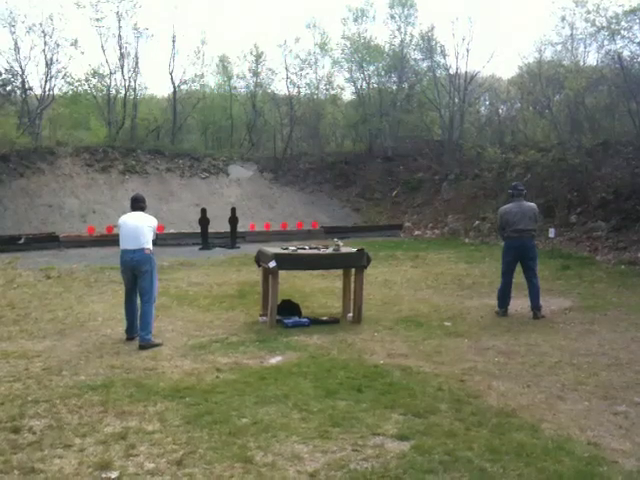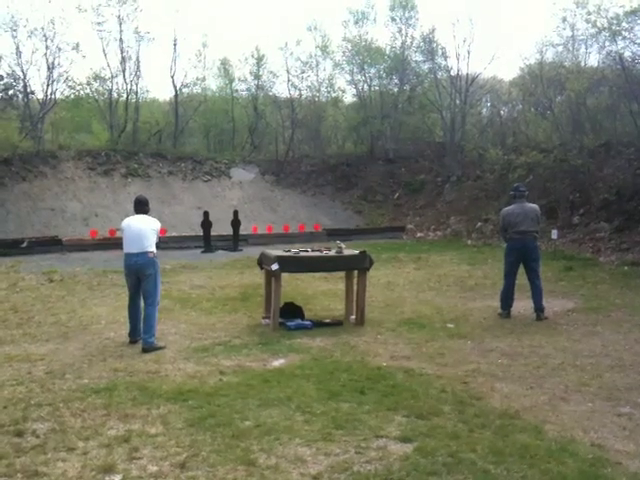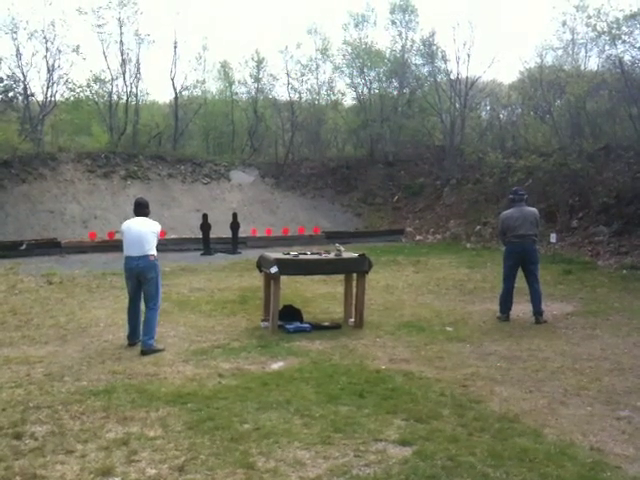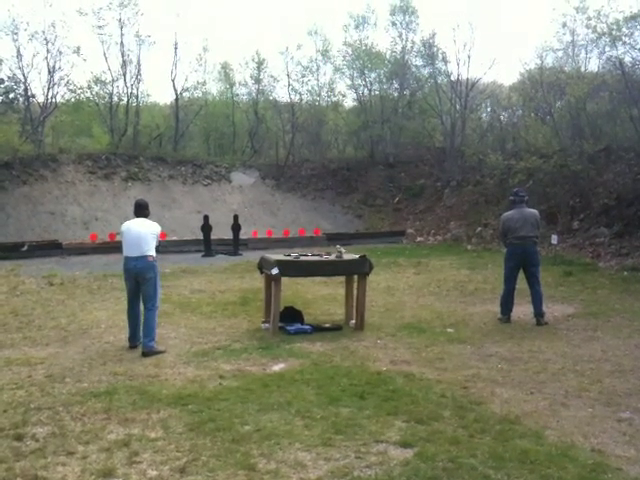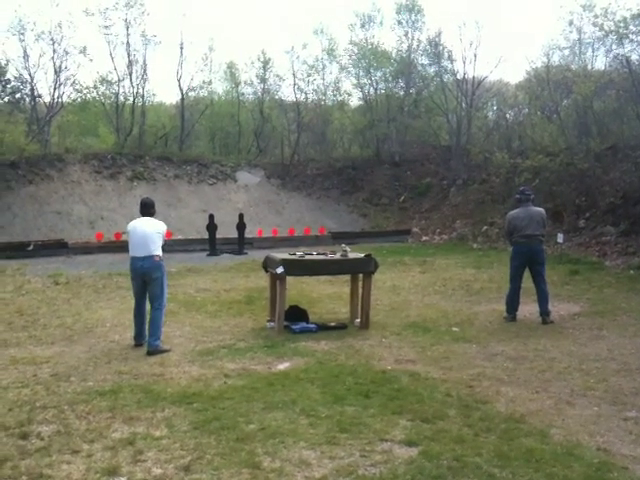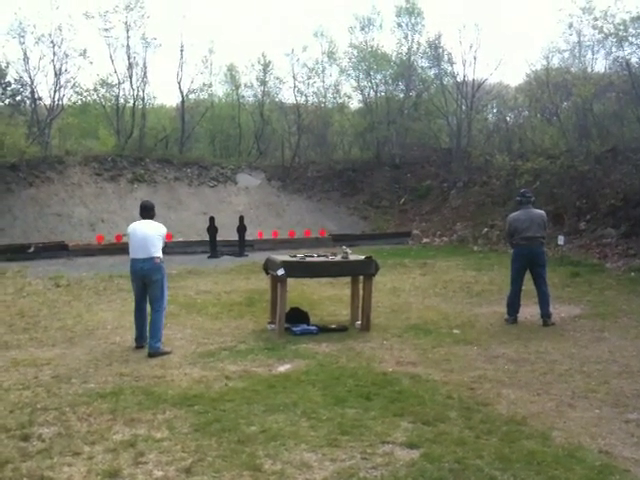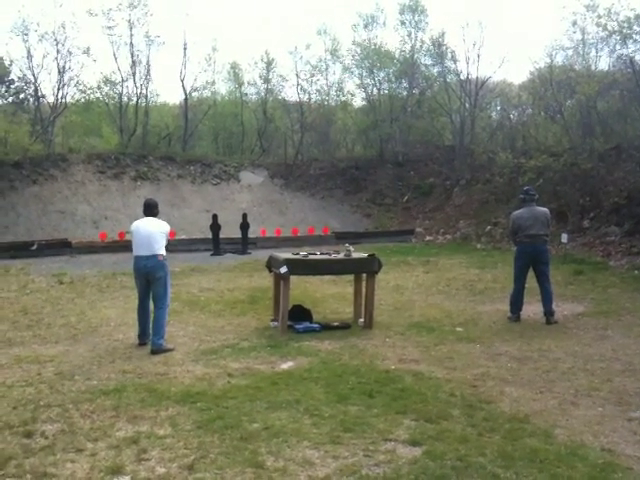
dt=0.5s
person 1, frame 1
left shoulder: (122, 220)
right shoulder: (151, 220)
left elbow: (123, 237)
left hip: (125, 257)
right hip: (144, 257)
left knee: (130, 295)
right knee: (147, 298)
left ankle: (131, 332)
right ankle: (145, 339)
person 1, frame 2
left shoulder: (125, 223)
right shoulder: (154, 223)
left elbow: (126, 240)
left hip: (129, 260)
right hip: (147, 260)
left knee: (133, 298)
right knee: (151, 301)
left ankle: (134, 335)
right ankle: (148, 342)
person 1, frame 3
left shoulder: (125, 226)
right shoulder: (155, 225)
left elbow: (126, 243)
left hip: (130, 263)
right hip: (148, 263)
left knee: (133, 301)
right knee: (152, 305)
left ankle: (133, 338)
right ankle: (147, 344)
person 1, frame 4
left shoulder: (125, 226)
right shoulder: (154, 227)
left elbow: (125, 244)
left hip: (129, 264)
right hip: (147, 264)
left knee: (132, 303)
right knee: (151, 305)
left ankle: (134, 340)
right ankle: (148, 345)
person 1, frame 5
left shoulder: (131, 226)
right shoulder: (160, 226)
left elbow: (132, 243)
left hip: (135, 264)
right hip: (154, 264)
left knee: (139, 302)
right knee: (157, 305)
left ankle: (139, 338)
right ankle: (154, 344)
person 1, frame 6
left shoulder: (131, 228)
right shoulder: (160, 228)
left elbow: (132, 246)
left hip: (135, 266)
right hip: (154, 265)
left knee: (139, 304)
right knee: (158, 306)
left ankle: (140, 340)
right ankle: (155, 346)
person 1, frame 7
left shoulder: (134, 226)
right shoulder: (164, 226)
left elbow: (135, 244)
left hip: (139, 263)
right hip: (157, 263)
left knee: (143, 301)
right knee: (161, 304)
left ankle: (143, 337)
right ankle: (157, 343)
person 2, frame 1
left shoulder: (504, 210)
right shoulder: (533, 208)
left elbow: (500, 229)
right elbow: (536, 225)
left hip: (511, 244)
right hip: (528, 243)
left knee: (506, 277)
right knee: (532, 277)
left ankle: (502, 308)
right ankle: (536, 310)
person 2, frame 2
left shoulder: (506, 212)
right shoulder: (535, 209)
left elbow: (502, 231)
right elbow: (538, 226)
left hip: (513, 245)
right hip: (531, 244)
left knee: (509, 279)
right knee: (535, 279)
left ankle: (505, 310)
right ankle: (540, 311)
person 2, frame 3
left shoulder: (505, 215)
right shoulder: (534, 213)
left elbow: (501, 235)
right elbow: (537, 230)
left hip: (512, 249)
right hip: (530, 248)
left knee: (508, 283)
right knee: (534, 283)
left ankle: (504, 313)
right ankle: (538, 315)
person 2, frame 4
left shoulder: (505, 217)
right shoulder: (535, 214)
left elbow: (502, 237)
right elbow: (538, 232)
left hip: (513, 251)
right hip: (531, 250)
left knee: (509, 284)
right knee: (535, 284)
left ankle: (505, 315)
right ankle: (539, 317)
person 2, frame 5
left shoulder: (512, 215)
right shoulder: (541, 213)
left elbow: (508, 235)
right elbow: (544, 230)
left hip: (519, 249)
right hip: (537, 248)
left knee: (515, 283)
right knee: (541, 283)
left ankle: (511, 313)
right ankle: (545, 315)
person 2, frame 6
left shoulder: (512, 218)
right shoulder: (542, 215)
left elbow: (509, 237)
right elbow: (545, 233)
left hip: (520, 251)
right hip: (538, 250)
left knee: (516, 285)
right knee: (542, 285)
left ankle: (512, 316)
right ankle: (546, 317)
person 2, frame 7
left shoulder: (515, 215)
right shoulder: (545, 213)
left elbow: (512, 235)
right elbow: (548, 231)
left hip: (523, 249)
right hip: (541, 248)
left knee: (519, 283)
right knee: (545, 283)
left ankle: (515, 314)
right ankle: (549, 315)
